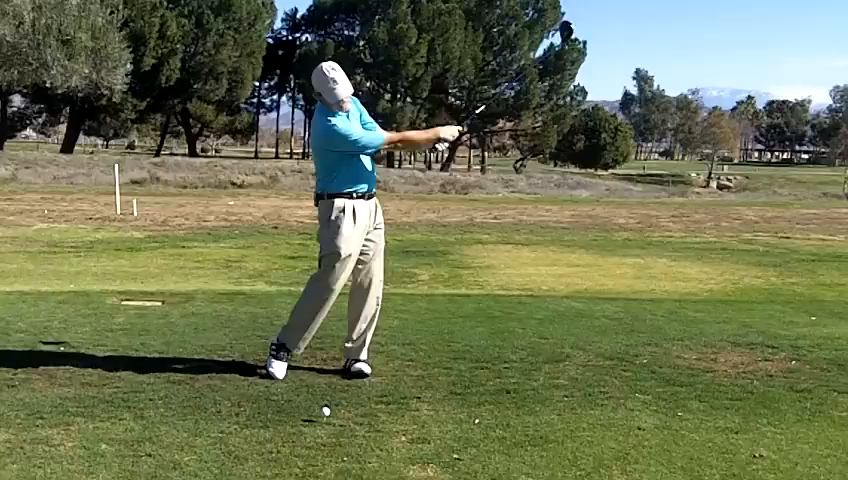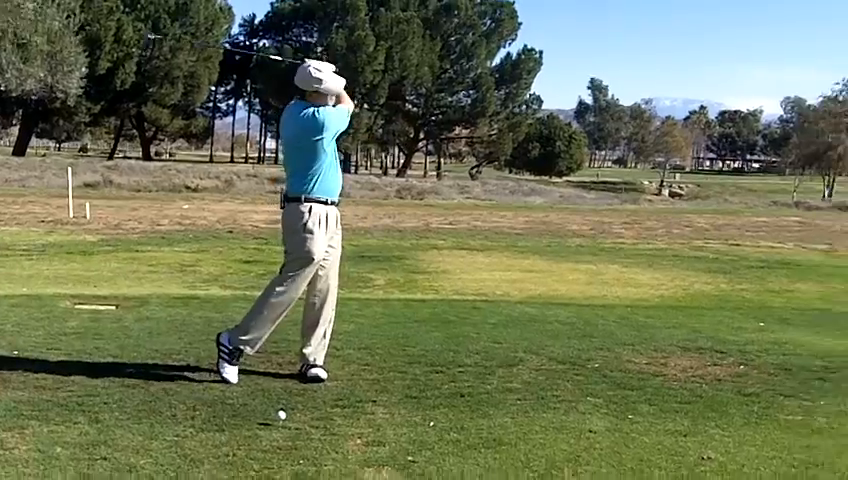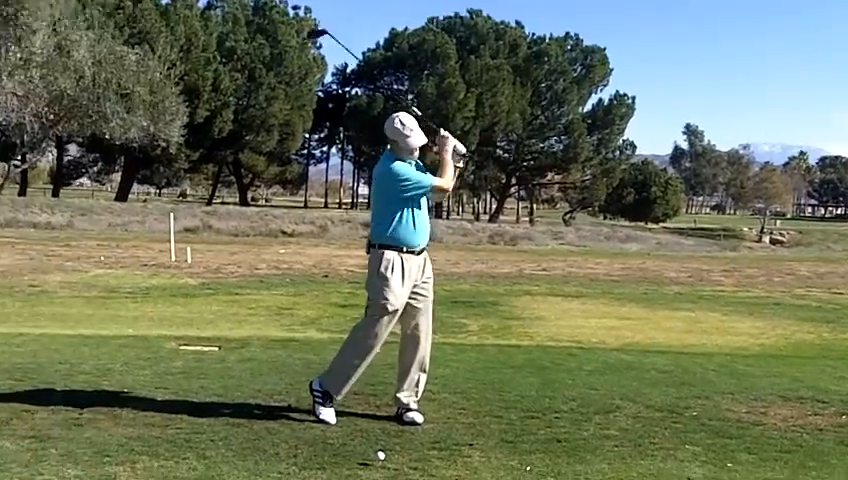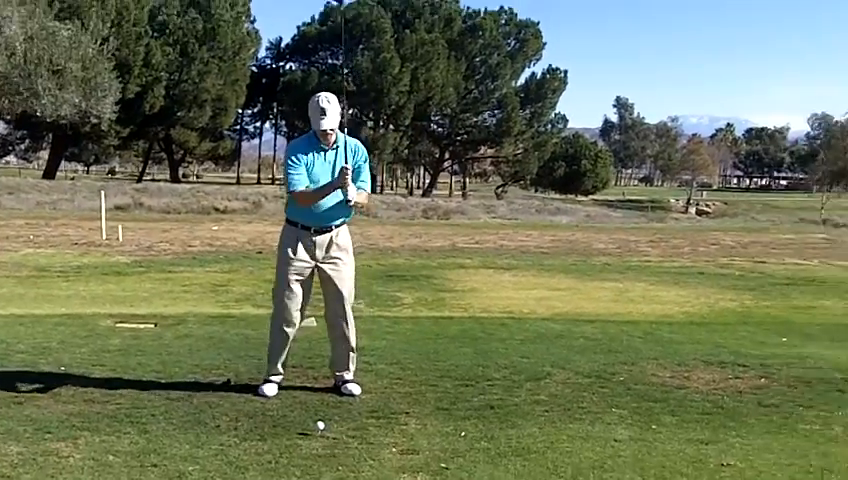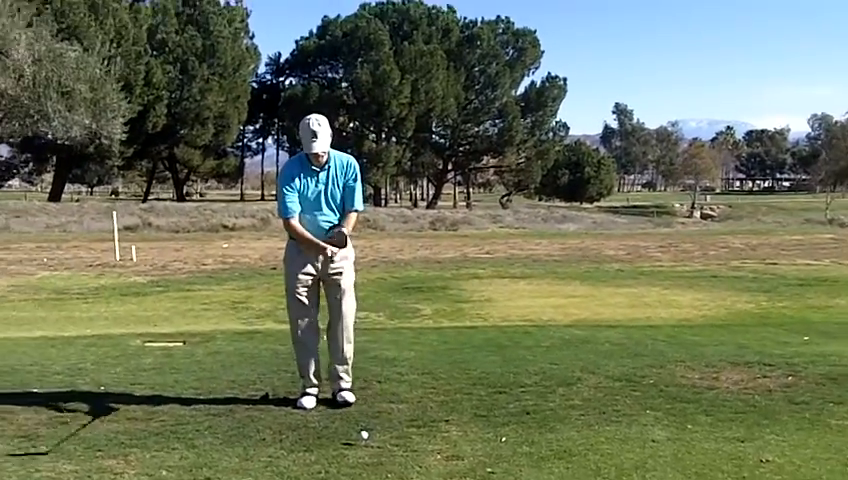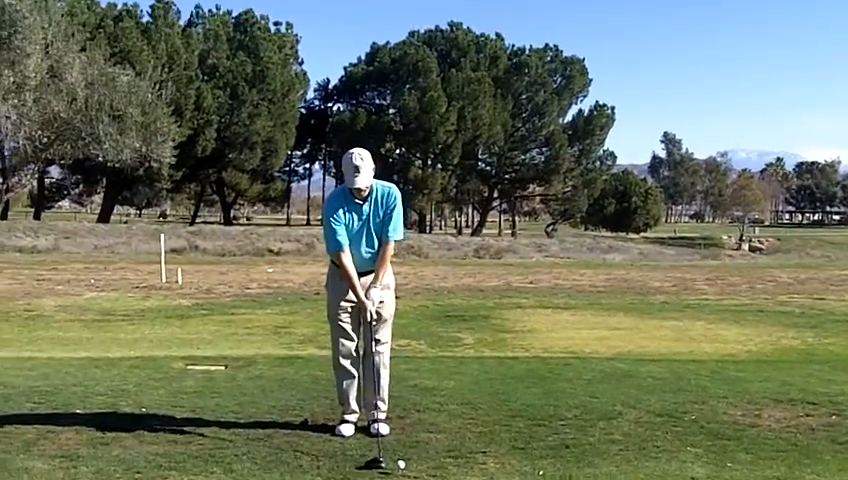
dt=0.5s
person 1, frame 1
left shoulder: (351, 105)
right shoulder: (332, 127)
left elbow: (384, 136)
right elbow: (391, 140)
left wrist: (428, 138)
right wrist: (436, 134)
left hip: (368, 206)
right hip: (341, 209)
left knee: (370, 286)
right knee: (329, 281)
left ankle: (356, 355)
right ankle: (283, 346)
person 1, frame 2
left shoulder: (296, 110)
right shoulder: (318, 119)
left elbow: (338, 107)
right elbow: (347, 105)
right wrist: (334, 89)
left hip: (324, 213)
right hip: (310, 214)
left knee: (324, 292)
right knee: (290, 284)
left ankle: (312, 360)
right ankle: (235, 342)
person 1, frame 3
left shoulder: (410, 162)
right shoulder: (391, 170)
left elbow: (441, 184)
right elbow: (442, 187)
left wrist: (448, 156)
right wrist: (445, 152)
left hip: (420, 260)
right hip: (392, 261)
left knee: (419, 335)
right knee: (373, 331)
left ankle: (407, 401)
right ankle: (325, 388)
person 1, frame 4
left shoulder: (355, 149)
right shoulder: (297, 150)
left elbow: (363, 198)
right elbow: (298, 198)
left wrist: (354, 194)
right wrist: (333, 186)
left hip: (336, 238)
right hip: (298, 237)
left knee: (341, 308)
right knee: (287, 309)
left ankle: (344, 374)
right ankle: (273, 373)
person 1, frame 5
left shoulder: (348, 165)
right shoulder: (290, 171)
left elbow: (352, 213)
right elbow: (290, 222)
left wrist: (335, 246)
right wrist: (320, 248)
left hip: (339, 249)
right hip: (301, 251)
left knee: (342, 316)
right knee: (303, 320)
left ankle: (341, 383)
right ankle: (310, 386)
person 1, frame 6
left shoulder: (390, 194)
right shoulder: (334, 202)
left elbow: (388, 245)
right elbow: (341, 254)
left wrist: (375, 287)
right wrist: (360, 298)
left hip: (379, 276)
right hip: (343, 278)
left knee: (378, 347)
right knee: (345, 348)
left ankle: (377, 413)
right ankle: (349, 413)
